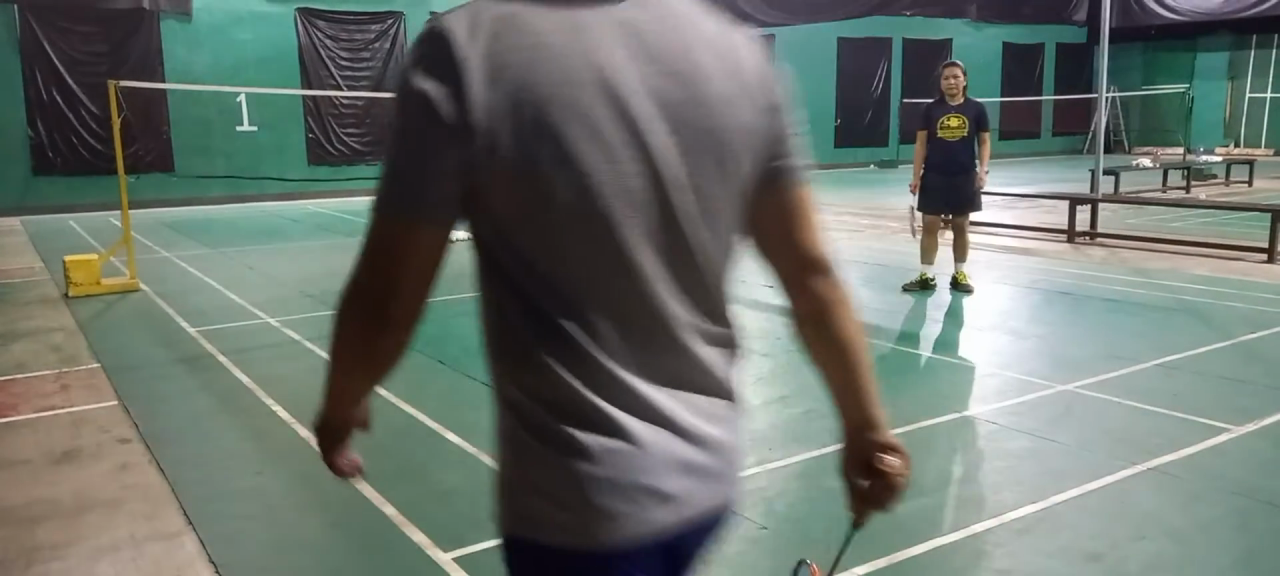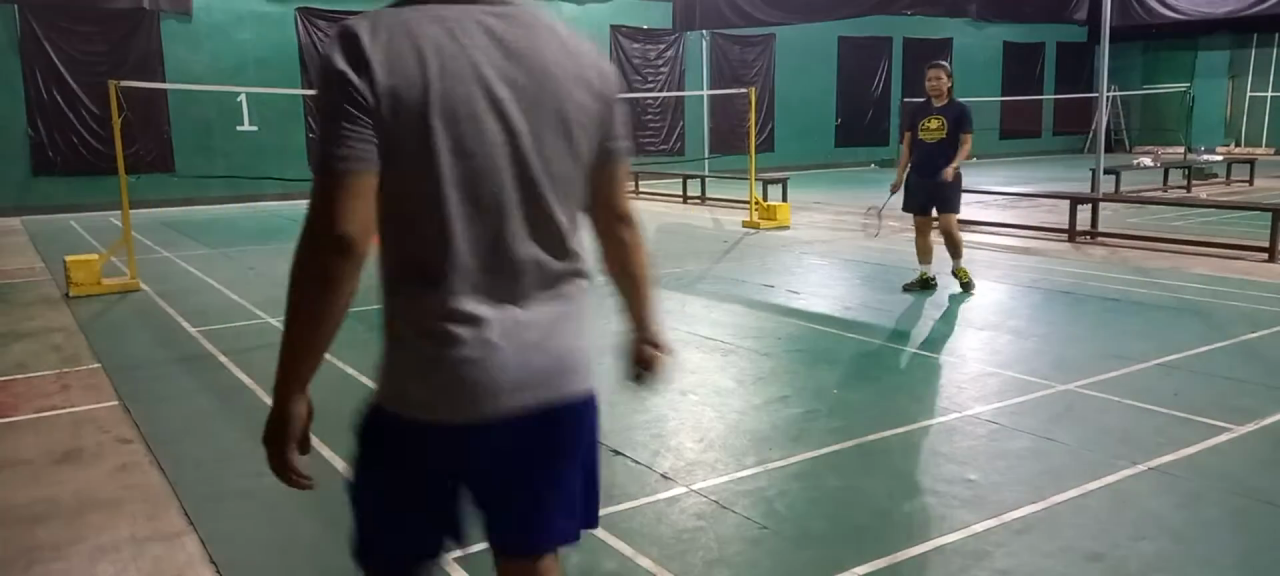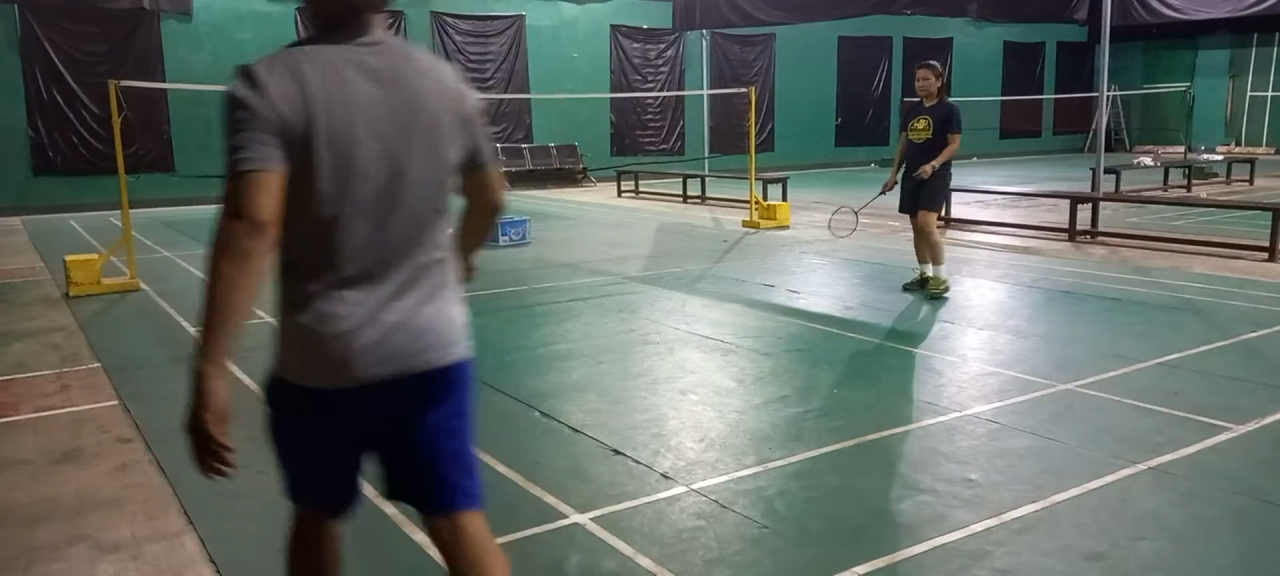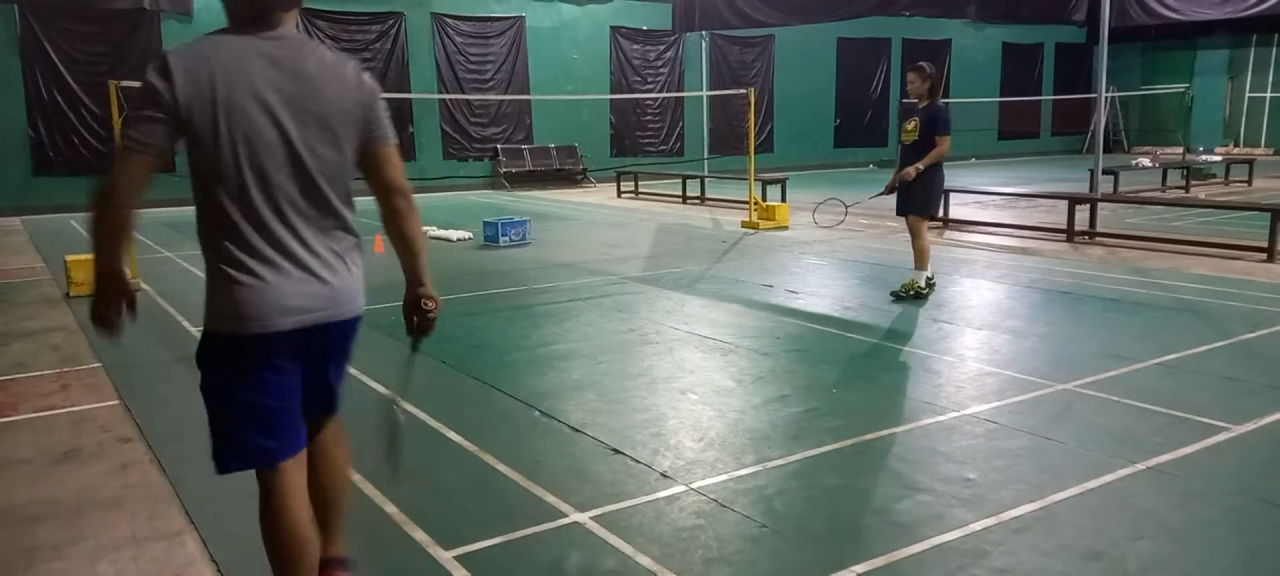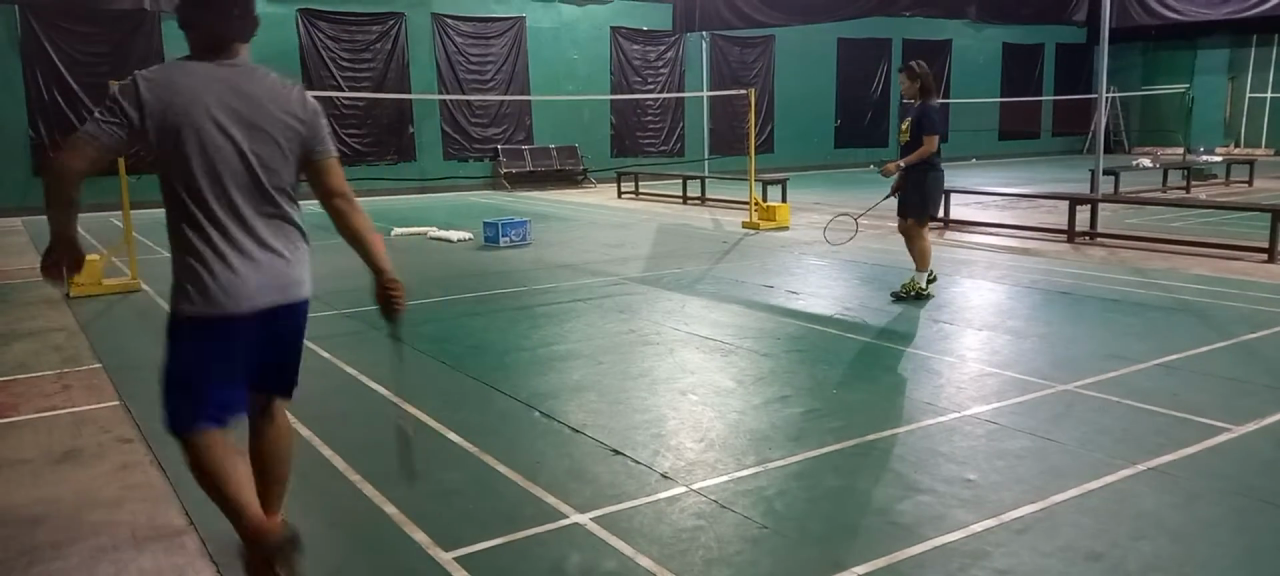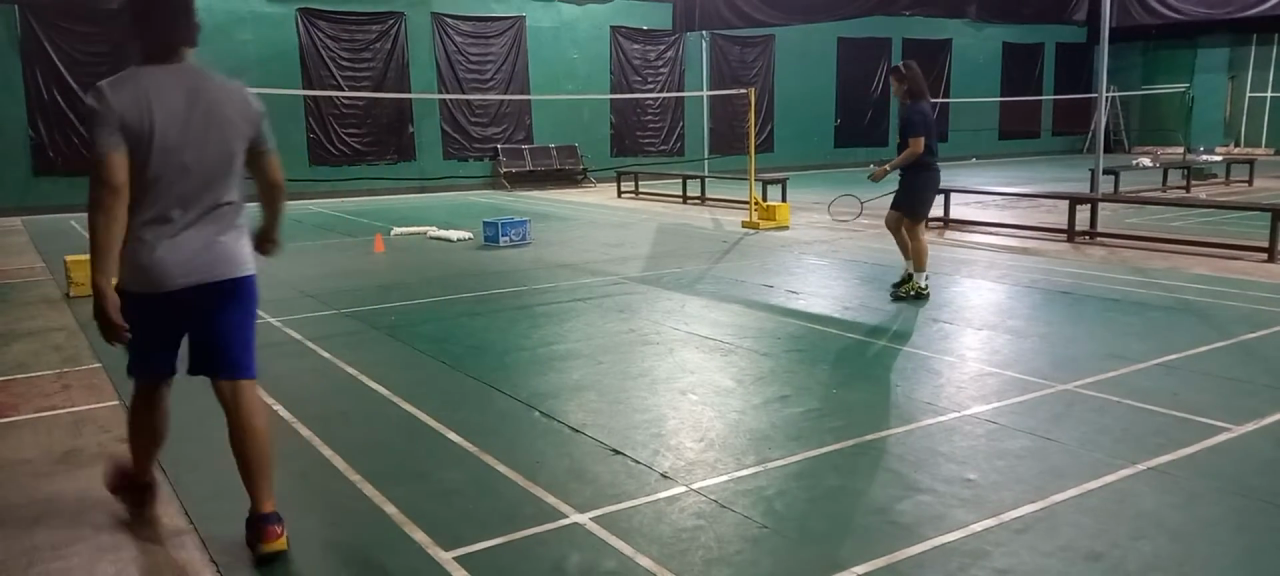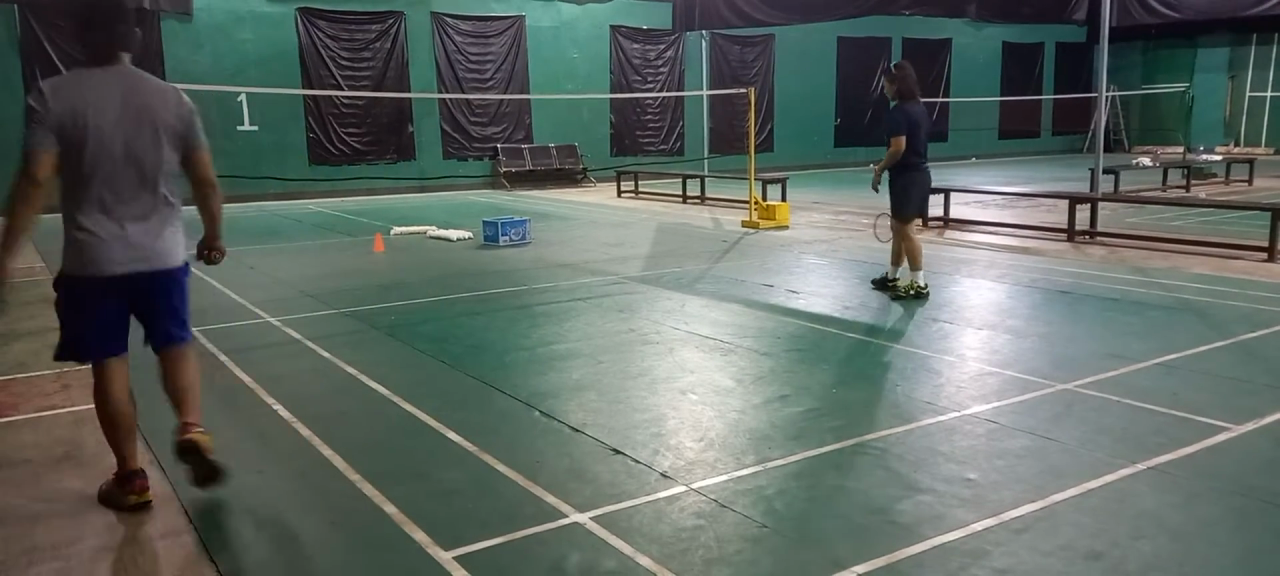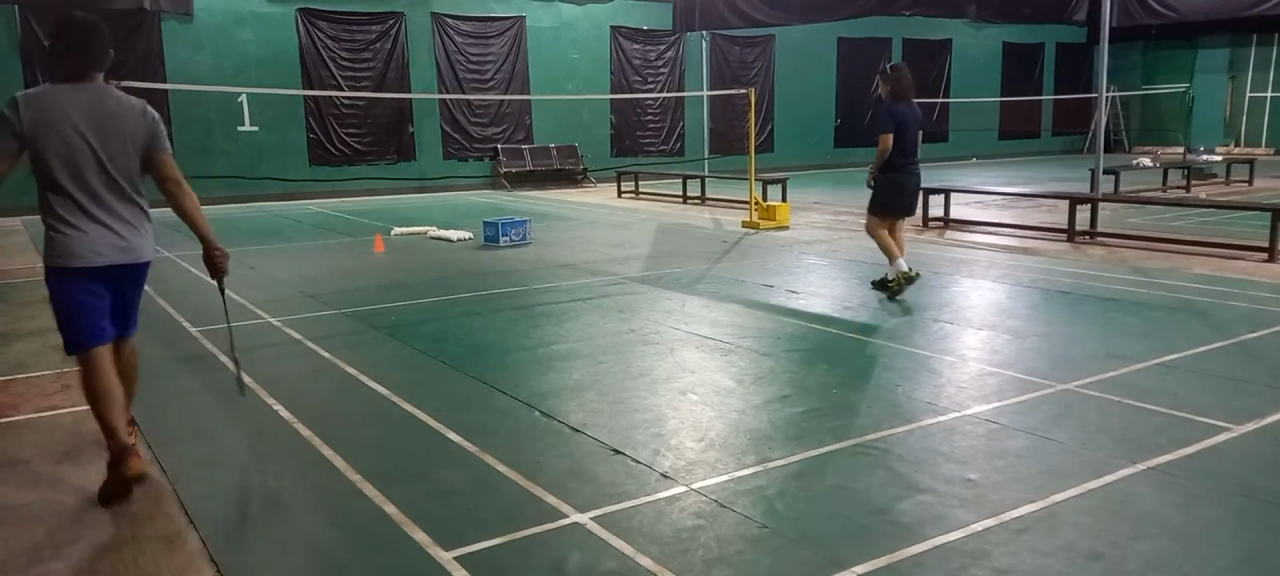
dt=0.3s
person 1, frame 1
left shoulder: (468, 50)
right shoulder: (739, 55)
left elbow: (390, 295)
right elbow: (809, 269)
left wrist: (342, 406)
right wrist: (865, 424)
left hip: (579, 497)
right hip: (705, 460)
person 1, frame 2
left shoulder: (369, 47)
right shoulder: (583, 58)
left elbow: (343, 240)
right elbow: (618, 222)
left wrist: (290, 392)
right wrist: (644, 328)
left hip: (434, 388)
right hip: (559, 374)
person 1, frame 3
left shoulder: (270, 84)
right shoulder: (447, 84)
left elbow: (250, 228)
right elbow: (489, 202)
left wrist: (210, 372)
left hip: (321, 357)
right hip: (433, 347)
left knee: (317, 512)
right knee: (459, 523)
person 1, frame 4
left shoulder: (181, 71)
right shoulder: (349, 77)
left elbow: (118, 190)
right elbow: (395, 194)
left wrist: (109, 275)
right wrist: (418, 284)
left hip: (249, 311)
right hip: (336, 300)
left knee: (281, 471)
right knee: (321, 423)
person 1, frame 5
left shoulder: (148, 91)
right shoulder: (294, 100)
left elbow: (64, 170)
right elbow: (338, 197)
left wrist: (63, 238)
right wrist: (384, 273)
left hip: (209, 297)
right hip: (285, 288)
left knee: (200, 428)
right knee: (268, 407)
right ankle: (271, 529)
person 1, frame 6
left shoulder: (115, 95)
right shoulder: (239, 99)
left elbow: (112, 189)
right elbow: (273, 184)
left wrist: (102, 282)
right wrist: (269, 229)
left hip: (150, 275)
right hip: (226, 268)
left knee: (151, 385)
right knee: (238, 390)
left ankle: (140, 482)
right ankle: (265, 516)
person 1, frame 7
left shoulder: (54, 96)
right shoulder: (173, 99)
right elbow: (206, 181)
right wrist: (212, 235)
left hip: (93, 261)
right hip: (163, 255)
left knee: (110, 366)
right knee: (176, 347)
left ankle: (131, 475)
right ankle: (193, 431)
person 1, frame 8
right shoulder: (140, 113)
right elbow: (174, 185)
right wrist: (209, 243)
left hip: (74, 256)
right hip: (132, 251)
left knee: (96, 354)
right knee: (121, 340)
left ankle: (124, 452)
right ankle: (121, 424)
person 2, frame 1
left shoulder: (976, 109)
right shoulder: (931, 109)
left elbow: (984, 142)
right elbow: (921, 144)
left wrist: (983, 169)
right wrist: (916, 176)
left hip: (964, 177)
right hip: (934, 176)
left knee: (960, 226)
right knee: (930, 226)
left ankle: (959, 274)
right ankle: (927, 276)
person 2, frame 2
left shoulder: (960, 110)
right shoulder: (917, 111)
left elbow: (966, 144)
right elbow: (907, 145)
left wrist: (953, 166)
right wrist: (899, 176)
left hip: (946, 178)
right hip: (918, 177)
left knee: (948, 226)
right knee: (921, 226)
left ankle: (959, 268)
right ankle: (926, 275)
person 2, frame 3
left shoulder: (949, 110)
right shoulder: (909, 110)
left elbow: (954, 144)
left wrist: (933, 165)
right wrist: (893, 174)
left hip: (936, 175)
right hip: (911, 176)
left knee: (926, 224)
right knee: (917, 227)
left ankle: (941, 278)
right ankle: (926, 275)
person 2, frame 4
left shoulder: (938, 111)
right shoulder: (909, 111)
left elbow: (943, 147)
left wrist: (918, 167)
right wrist: (895, 176)
left hip: (927, 178)
right hip: (908, 178)
left knee: (918, 227)
right knee: (914, 229)
left ankle: (919, 284)
right ankle: (926, 276)
person 2, frame 5
left shoulder: (928, 110)
right shoulder: (915, 109)
left elbow: (930, 147)
left wrist: (899, 165)
right wrist: (900, 177)
left hip: (926, 178)
right hip: (913, 178)
left knee: (918, 229)
right knee: (905, 228)
left ankle: (921, 285)
right ankle: (924, 273)
person 2, frame 6
left shoulder: (915, 111)
right shoulder: (916, 108)
left elbow: (916, 149)
left wrist: (887, 168)
right wrist: (894, 169)
left hip: (922, 177)
right hip: (914, 177)
left knee: (913, 229)
right knee: (892, 222)
left ankle: (919, 285)
right ankle: (911, 270)
person 2, frame 7
left shoulder: (899, 111)
right shoulder: (919, 108)
left elbow: (898, 148)
left wrist: (879, 171)
left hip: (906, 177)
right hip: (919, 174)
left knee: (906, 230)
right knee: (899, 228)
left ankle: (919, 284)
right ankle: (892, 278)
person 2, frame 8
left shoulder: (887, 110)
right shoulder: (914, 109)
left elbow: (885, 147)
right elbow: (917, 143)
left wrist: (873, 170)
left hip: (893, 177)
right hip: (911, 175)
left knee: (875, 227)
right knee: (895, 227)
left ankle: (904, 271)
right ankle: (893, 277)
